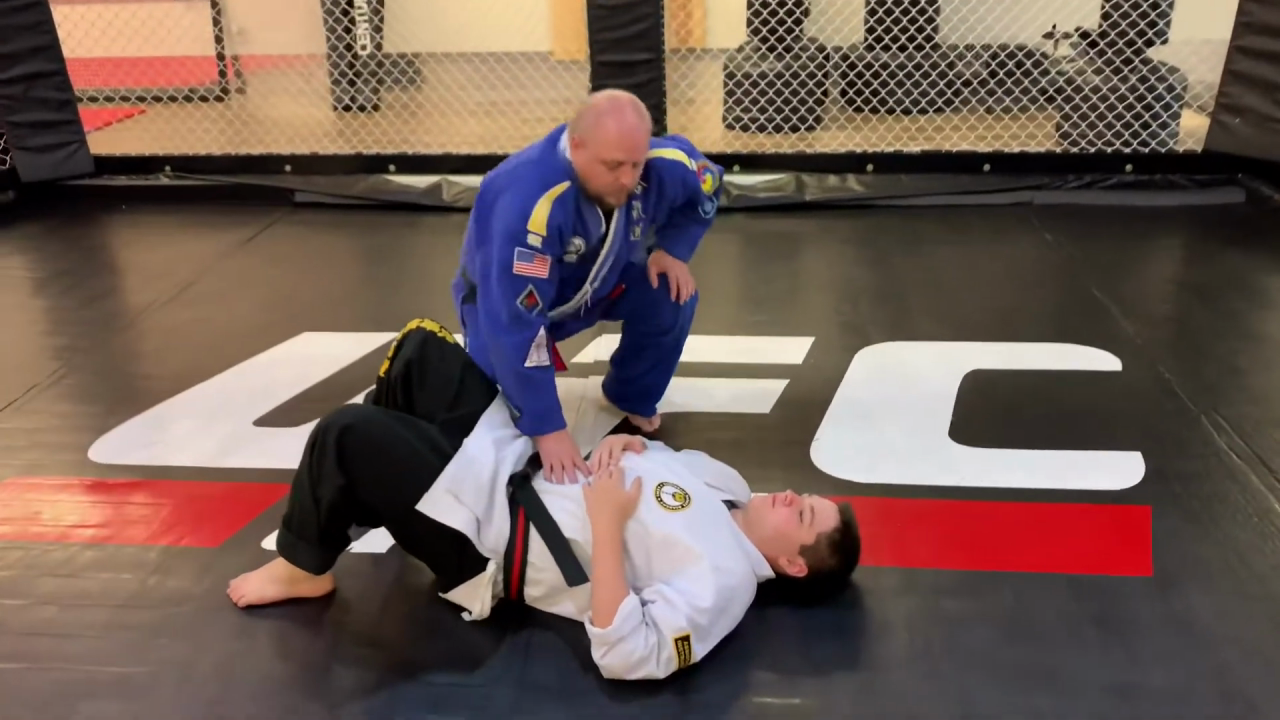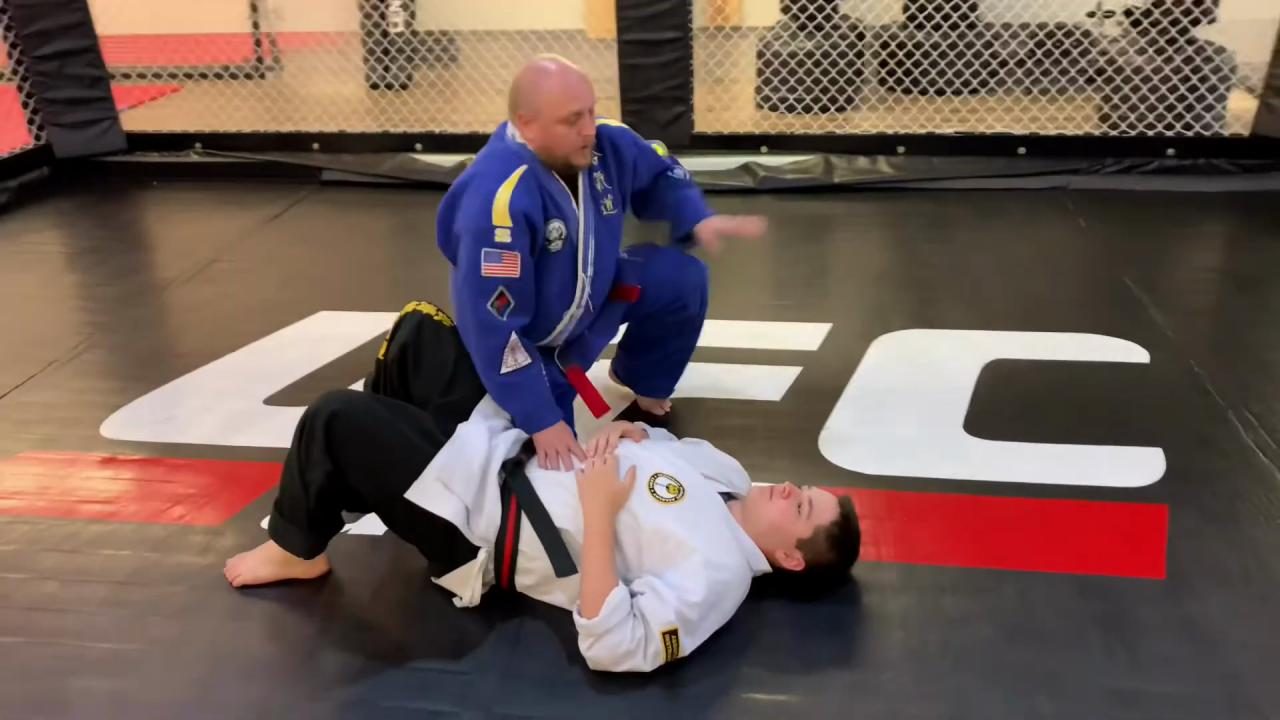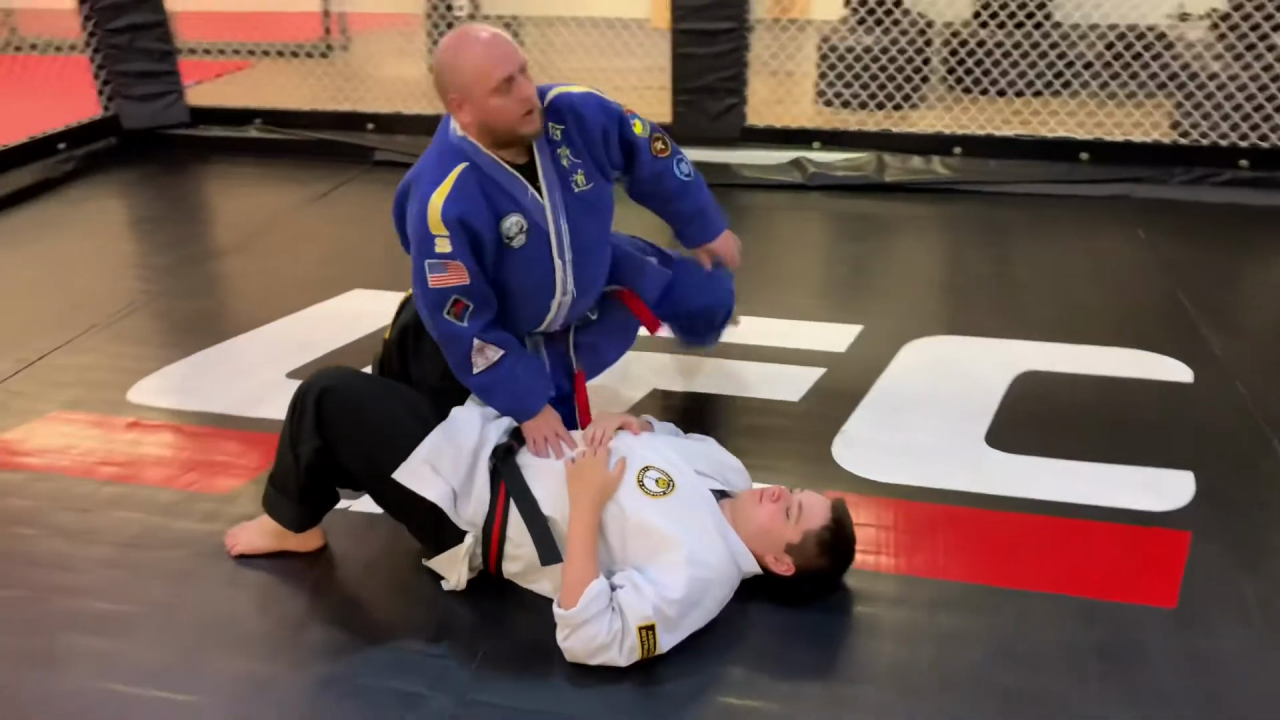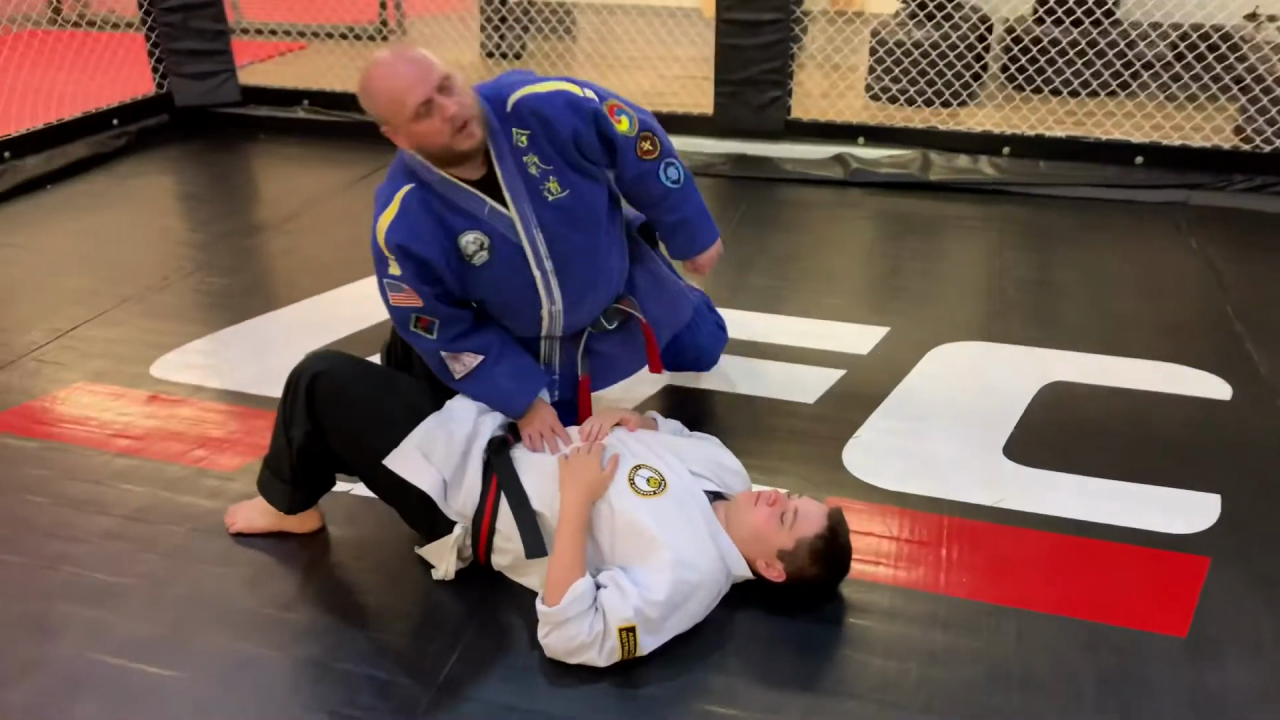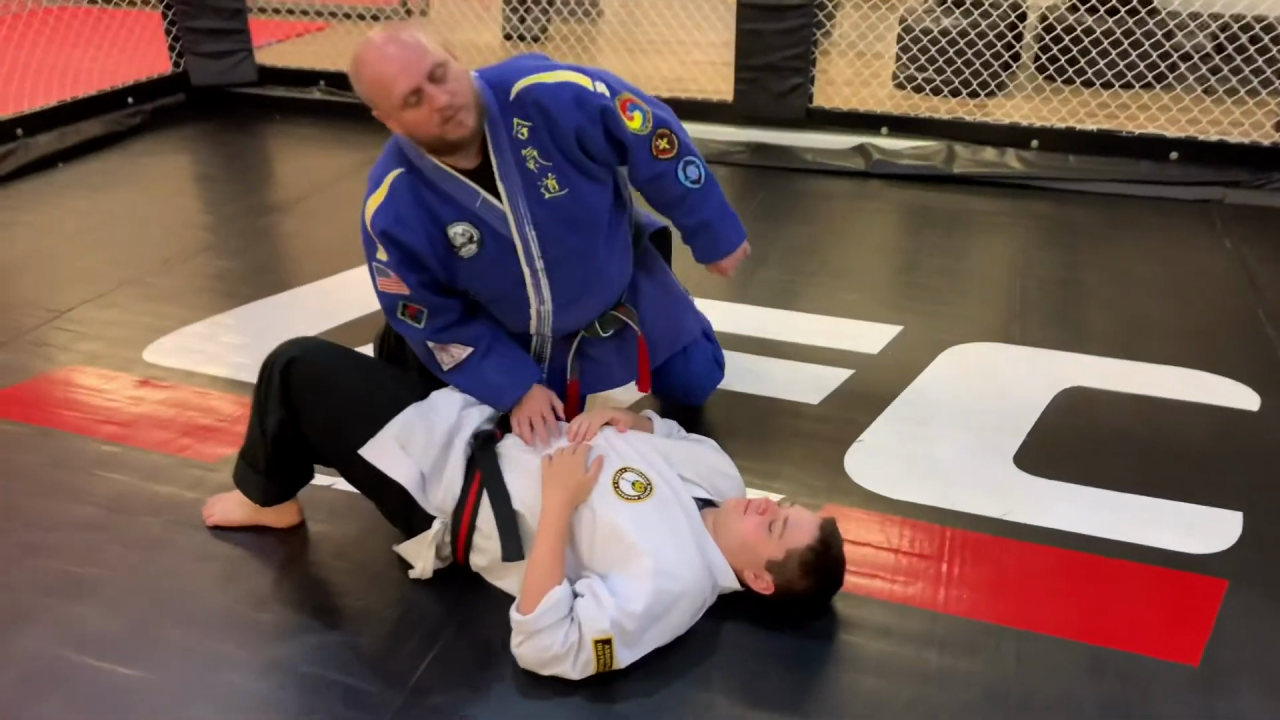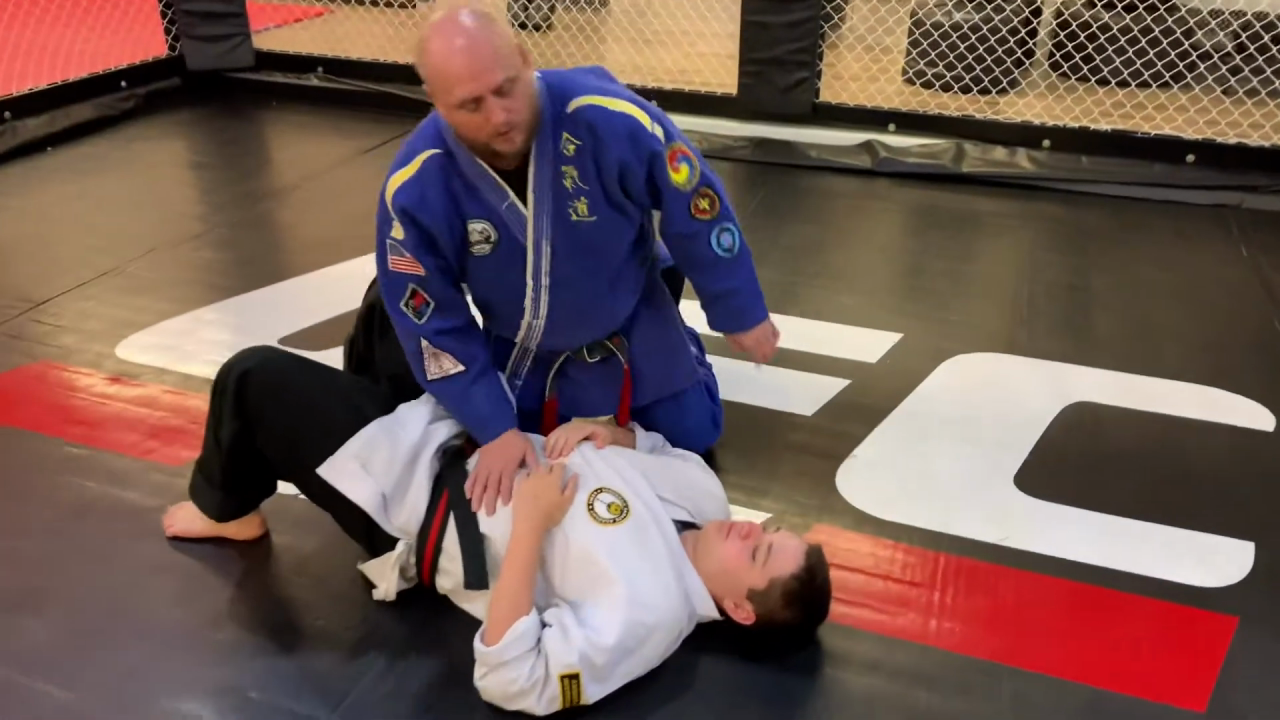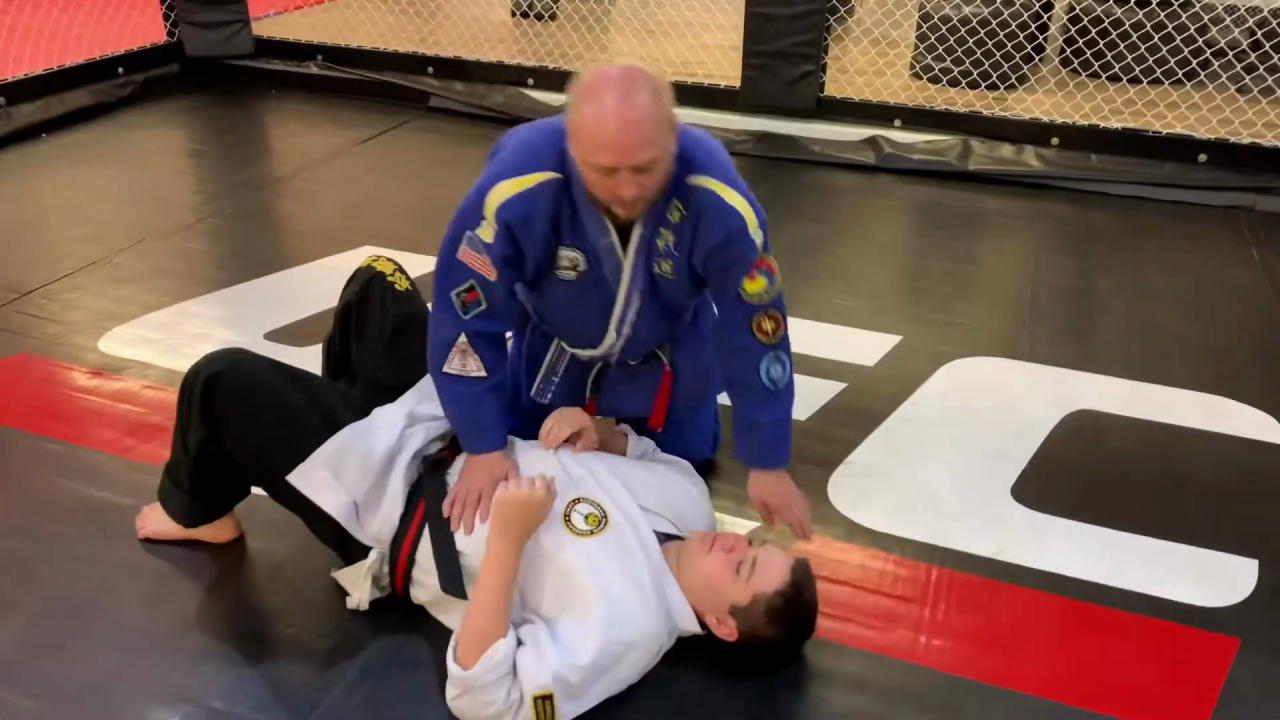
dt=0.3s
person 1, frame 1
left shoulder: (722, 581)
right shoulder: (729, 488)
left elbow: (625, 656)
right elbow: (659, 462)
left wrist: (606, 522)
right wrist: (626, 443)
left hip: (486, 535)
right hip: (516, 461)
left knee: (344, 435)
right knee: (422, 344)
left ankle: (304, 569)
right ankle: (365, 489)
person 1, frame 2
left shoulder: (716, 573)
right shoulder: (729, 477)
left elbow: (611, 647)
right elbow: (664, 445)
left wrist: (597, 511)
right wrist: (626, 431)
left hip: (477, 523)
right hip: (511, 446)
left knee: (334, 419)
right knee: (420, 328)
left ankle: (296, 551)
right ankle: (359, 473)
person 1, frame 3
left shoulder: (701, 571)
right shoulder: (727, 473)
left elbow: (588, 639)
right elbow: (665, 439)
left wrist: (584, 503)
right wrist: (628, 421)
left hip: (471, 505)
right hip: (509, 432)
left knee: (326, 396)
left ankle: (290, 524)
right ankle: (390, 416)
person 1, frame 4
left shoulder: (689, 572)
right shoulder: (726, 472)
left elbow: (570, 637)
right elbow: (668, 434)
left wrist: (575, 501)
right wrist: (631, 419)
left hip: (467, 495)
right hip: (509, 426)
left knee: (321, 381)
left ankle: (287, 507)
right ankle: (395, 405)
person 1, frame 5
left shoulder: (670, 583)
right shoulder: (719, 476)
left elbow: (544, 647)
right elbow: (668, 432)
left wrist: (558, 502)
right wrist: (625, 419)
left hip: (449, 489)
right hip: (498, 425)
left knee: (297, 367)
left ankle: (264, 499)
right ankle: (393, 393)
person 1, frame 6
left shoulder: (646, 611)
right shoulder: (701, 492)
right elbow: (649, 445)
left wrist: (530, 524)
right wrist: (606, 430)
left hip: (416, 508)
right hip: (475, 435)
left knee: (253, 379)
left ankle: (223, 511)
right ankle: (362, 405)
person 1, frame 7
left shoulder: (626, 627)
right shoulder: (686, 500)
right elbow: (633, 452)
left wrist: (507, 535)
right wrist: (597, 424)
left hip: (393, 514)
right hip: (452, 442)
left knee: (222, 381)
right knee: (377, 281)
left ankle: (196, 513)
right ankle: (344, 415)
person 2, frame 1
left shoulder: (659, 164)
right shoulder: (527, 206)
left elbow: (706, 181)
right elbow: (517, 325)
left wrist: (673, 250)
right wrist: (547, 428)
right hip: (503, 306)
left knee: (672, 298)
left ankle: (631, 396)
person 2, frame 2
left shoulder: (606, 143)
right shoulder: (497, 202)
left elbow: (658, 174)
right elbow: (492, 325)
left wrist: (698, 220)
right wrist: (541, 423)
right hip: (521, 341)
left knee: (685, 280)
right knee: (553, 453)
left ankle: (643, 379)
person 2, frame 3
left shoulder: (572, 110)
right shoulder: (444, 200)
left elbow: (650, 155)
right elbow: (464, 322)
left wrist: (707, 228)
right wrist: (528, 407)
left hip: (600, 279)
right hip: (522, 341)
left knee: (710, 296)
right knee: (552, 451)
person 2, frame 4
left shoulder: (541, 107)
right shoulder: (403, 221)
left elbow: (641, 148)
right elbow: (443, 331)
left wrist: (693, 235)
right wrist: (522, 403)
left hip: (623, 280)
right hip: (534, 344)
left knee: (703, 348)
right knee: (548, 451)
person 2, frame 5
left shoulder: (545, 96)
right shoulder: (393, 207)
left elbow: (655, 144)
right elbow: (440, 323)
left wrist: (716, 236)
right wrist: (514, 390)
left hip: (626, 291)
right hip: (528, 346)
left knee: (694, 385)
right knee: (541, 448)
person 2, frame 6
left shoulder: (607, 120)
right shoulder: (417, 186)
left elbow: (697, 209)
right elbow: (432, 322)
left wrist: (742, 314)
right wrist: (494, 429)
left hip: (633, 329)
right hip: (520, 353)
left knee: (691, 439)
left ankle: (682, 353)
person 2, frame 7
left shoulder: (716, 201)
right shoulder: (513, 193)
left elbow: (751, 326)
right elbow: (465, 316)
left wrist: (766, 461)
right wrist: (484, 448)
left hip: (665, 350)
right hip: (554, 349)
left knee: (688, 463)
